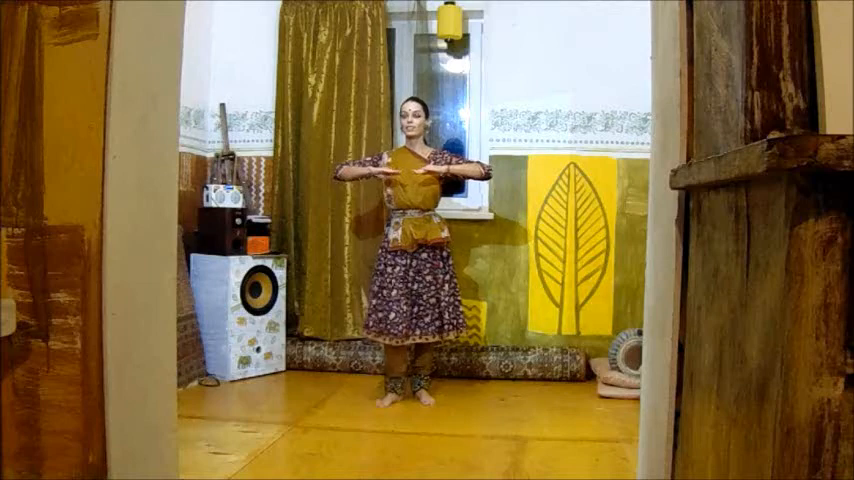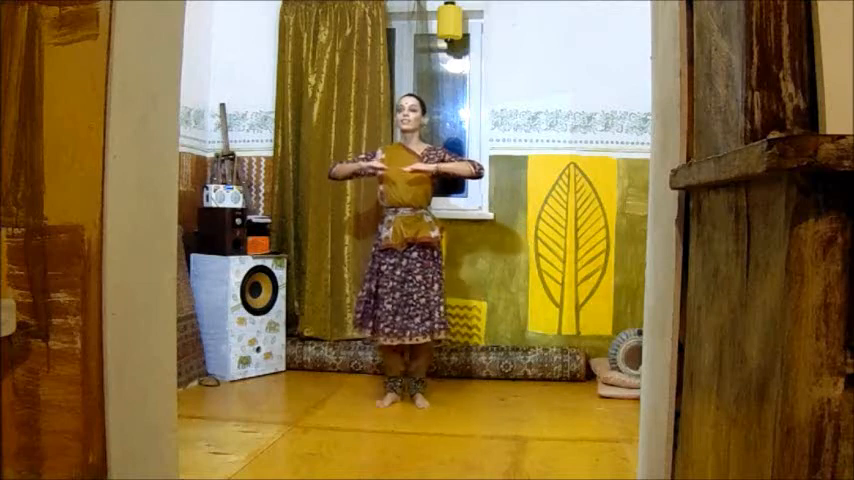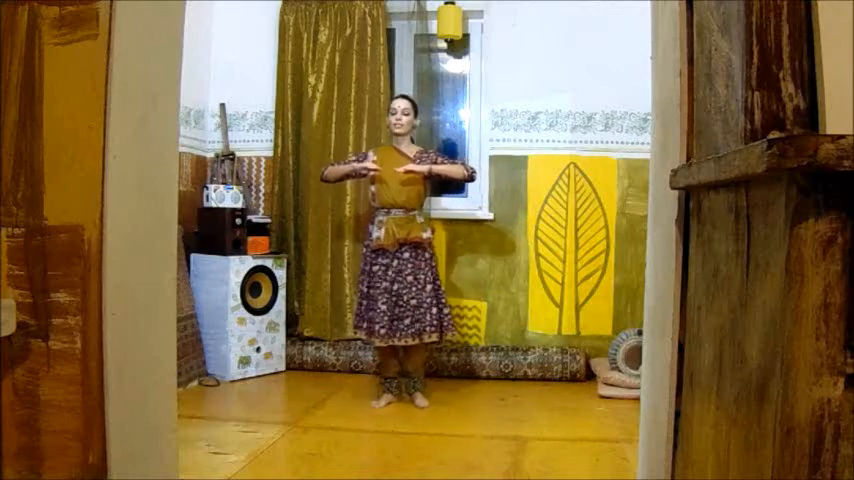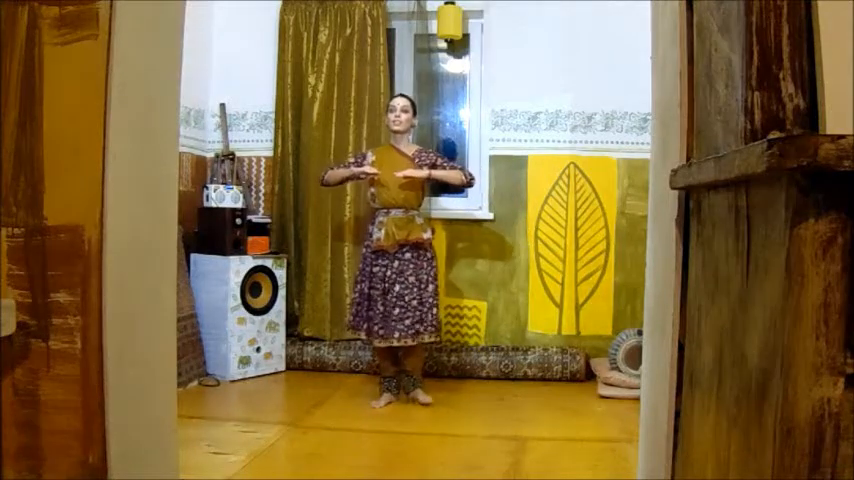
dt=0.5s
person 1, frame 1
left shoulder: (440, 158)
right shoulder: (386, 158)
left elbow: (485, 171)
right elbow: (339, 172)
left wrist: (444, 169)
right wrist: (372, 171)
left hip: (430, 241)
right hip: (396, 239)
left knee: (428, 312)
right knee: (392, 312)
left ankle: (421, 384)
right ankle: (394, 387)
person 1, frame 2
left shoulder: (434, 154)
right shoulder: (382, 154)
left elbow: (476, 170)
right elbow: (334, 172)
left wrist: (432, 167)
right wrist: (364, 166)
left hip: (422, 238)
right hip: (389, 236)
left knee: (422, 311)
right knee: (386, 312)
left ankle: (417, 387)
right ankle: (393, 387)
person 1, frame 3
left shoulder: (426, 157)
right shoulder: (373, 156)
left elbow: (468, 173)
right elbow: (326, 175)
left wrist: (427, 169)
right wrist: (357, 167)
left hip: (414, 240)
right hip: (381, 239)
left knee: (417, 313)
right knee: (381, 314)
left ankle: (415, 386)
right ankle: (389, 386)
person 1, frame 4
left shoulder: (425, 156)
right shoulder: (372, 156)
left elbow: (467, 179)
right elbow: (326, 179)
left wrist: (425, 173)
right wrist: (356, 171)
left hip: (414, 239)
right hip: (380, 238)
left knee: (416, 312)
right knee: (380, 313)
left ankle: (414, 383)
right ankle: (388, 386)
